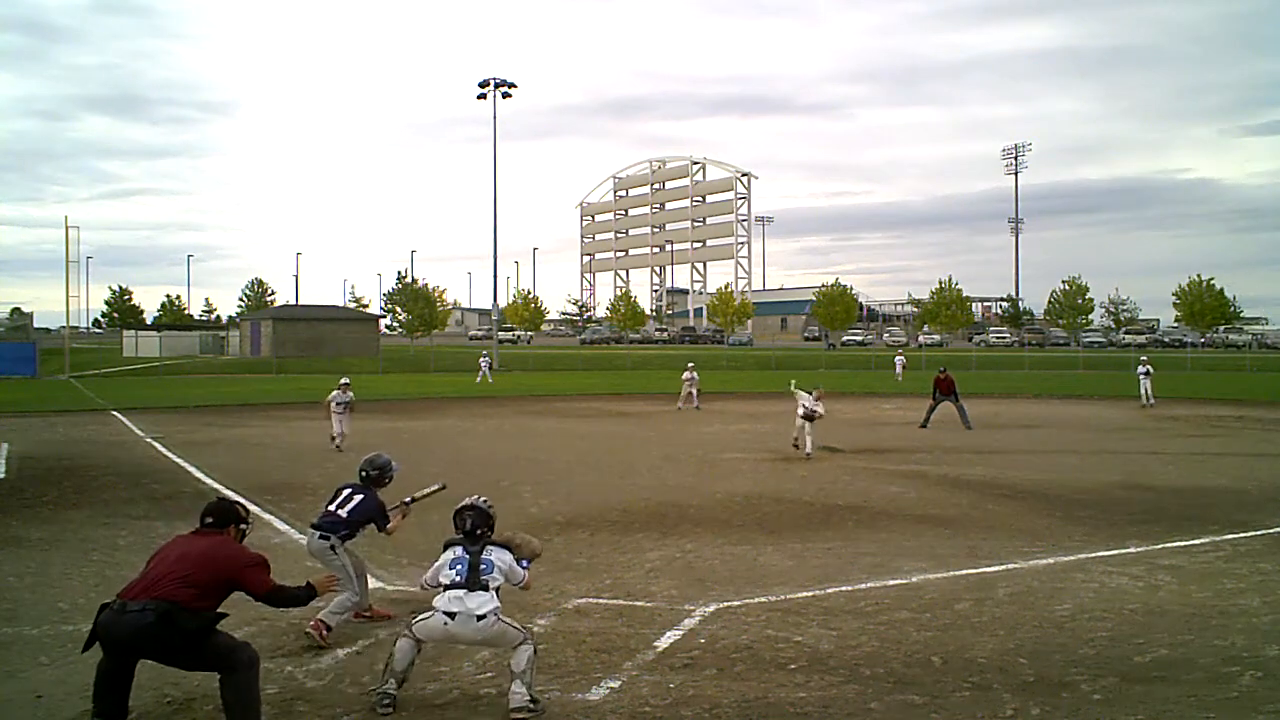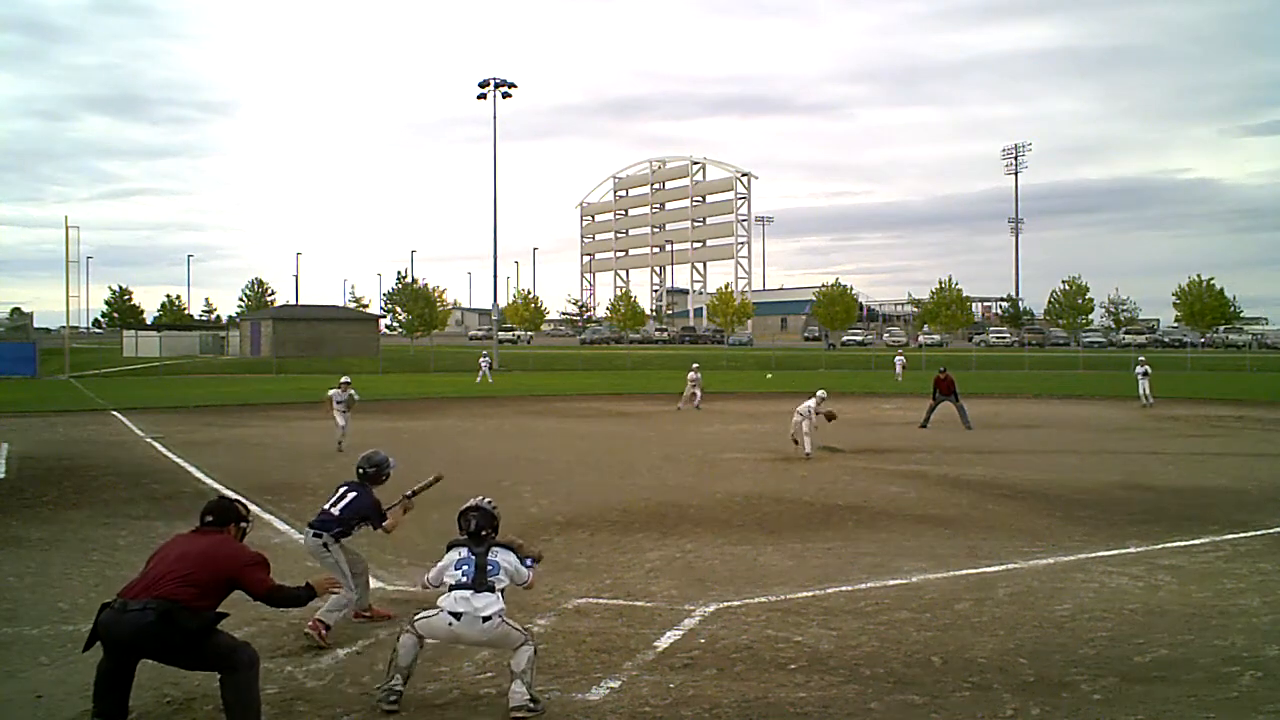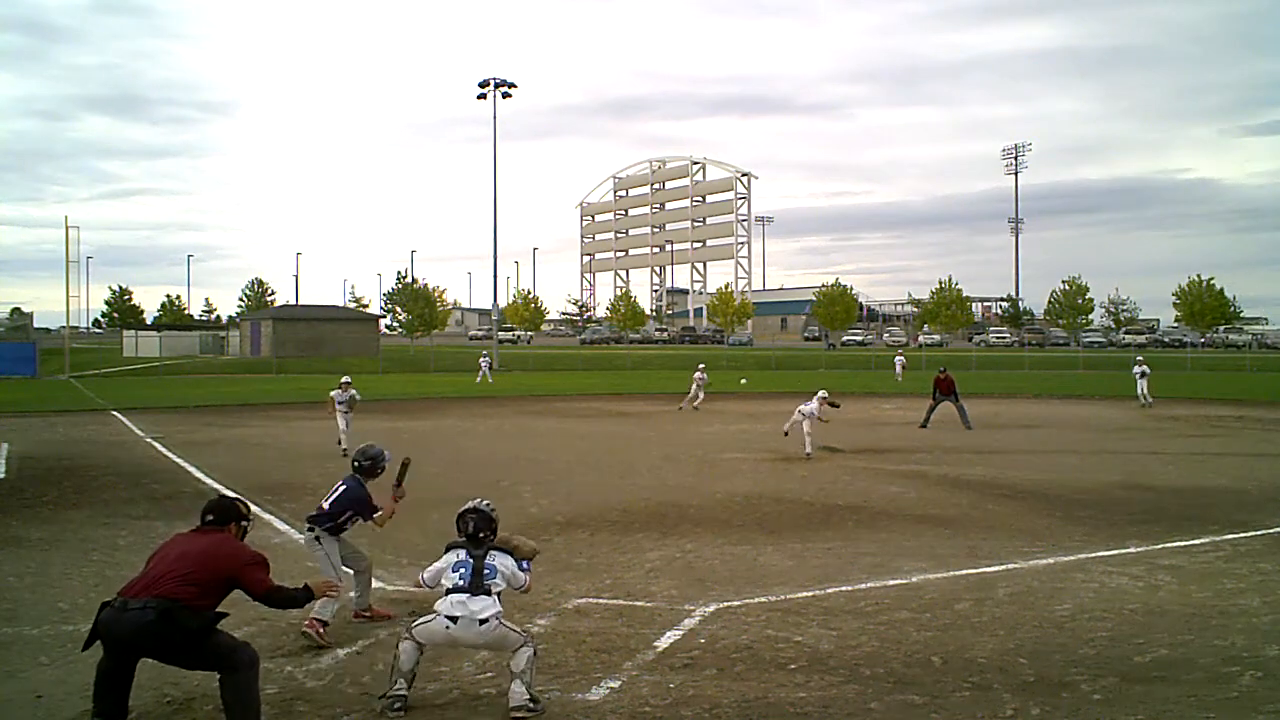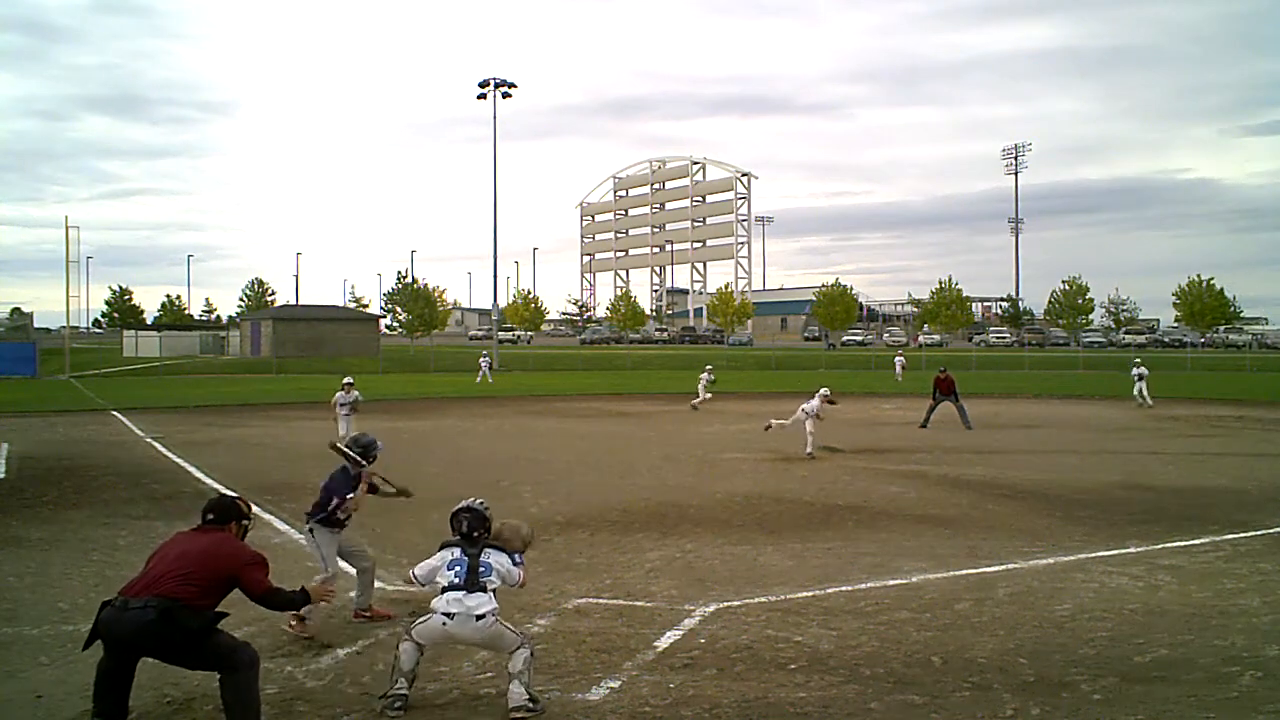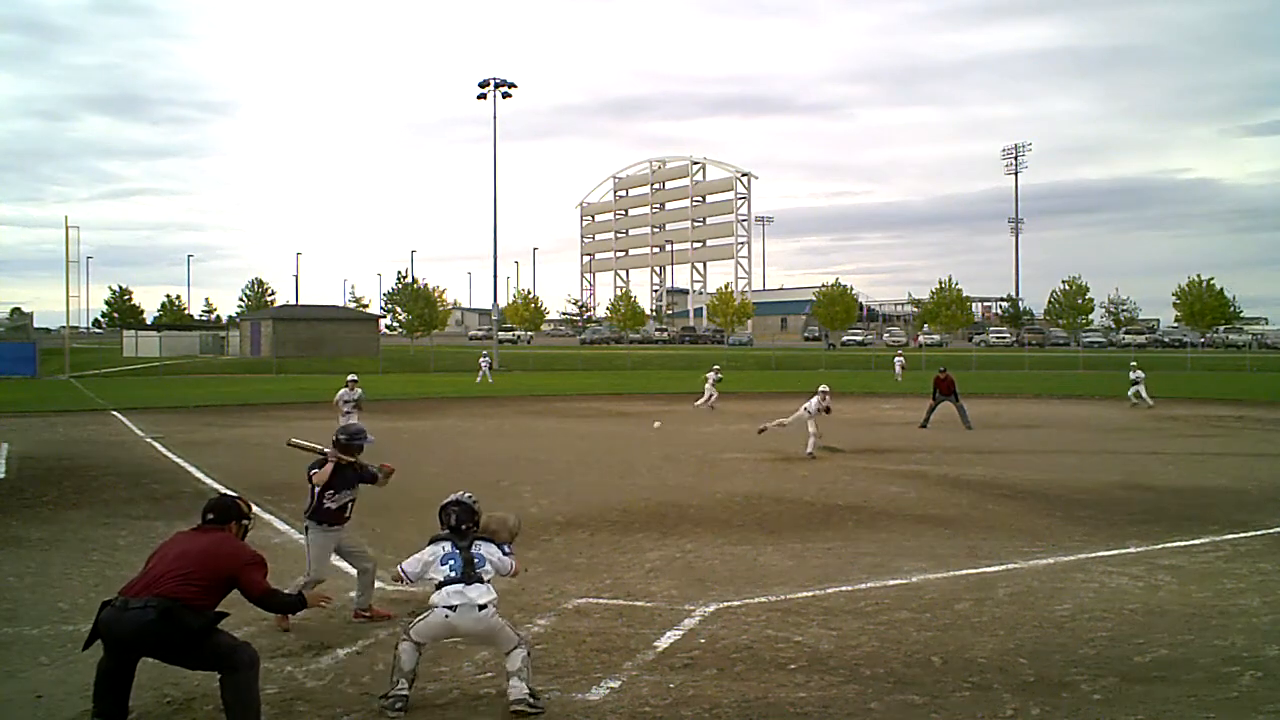
dt=0.1s
person 1, frame 1
left shoulder: (175, 543)
right shoulder: (235, 553)
right elbow: (271, 595)
right wrist: (311, 590)
left hip: (112, 621)
right hip: (154, 625)
left knee: (119, 653)
right knee: (242, 660)
person 1, frame 2
left shoulder: (175, 542)
right shoulder: (235, 552)
right elbow: (271, 594)
right wrist: (310, 591)
left hip: (113, 620)
right hip: (154, 625)
left knee: (119, 655)
right knee: (242, 660)
person 1, frame 3
left shoulder: (175, 541)
right shoulder: (236, 551)
right elbow: (269, 595)
right wrist: (309, 593)
left hip: (114, 619)
right hip: (155, 624)
left knee: (118, 654)
right knee: (241, 660)
person 1, frame 4
left shoulder: (176, 540)
right shoulder: (236, 551)
right elbow: (267, 596)
right wrist: (305, 596)
left hip: (114, 618)
right hip: (155, 623)
left knee: (119, 654)
right knee: (242, 660)
person 1, frame 5
left shoulder: (175, 540)
right shoulder: (237, 550)
right elbow: (263, 597)
right wrist: (302, 600)
left hip: (114, 618)
right hip: (156, 622)
left knee: (118, 654)
right knee: (241, 660)
person 2, frame 1
left shoulder: (450, 553)
right shoulder: (501, 554)
left elbow: (426, 584)
right elbow: (525, 583)
right wrist: (523, 561)
left hip: (446, 622)
right hip: (484, 624)
left knee: (410, 634)
right knee: (524, 641)
left ankle: (386, 695)
right ankle: (521, 700)
person 2, frame 2
left shoulder: (454, 554)
right shoulder: (506, 555)
left elbow: (427, 583)
right elbow: (529, 583)
right wrist: (528, 559)
left hip: (451, 622)
right hip: (488, 625)
left knee: (413, 630)
right knee: (525, 642)
left ankle: (392, 691)
right ankle: (521, 700)
person 2, frame 3
left shoulder: (451, 556)
right shoulder: (503, 559)
left elbow: (422, 582)
right elbow: (525, 586)
right wrist: (525, 562)
left hip: (448, 625)
right hip: (485, 627)
left knee: (411, 636)
right knee: (525, 644)
left ankle: (397, 697)
right ankle: (520, 700)
person 2, frame 4
left shoulder: (445, 554)
right shoulder: (498, 556)
left elbow: (412, 578)
right elbow: (520, 581)
left wrist: (438, 574)
right wrist: (517, 556)
left hip: (445, 622)
right hip: (482, 624)
left knee: (411, 638)
right knee: (521, 646)
left ankle: (397, 697)
right ankle: (520, 700)
person 2, frame 5
left shoulder: (434, 549)
right shoulder: (487, 547)
left elbow: (399, 574)
right elbow: (513, 570)
left wrist: (396, 577)
right wrist: (505, 547)
left hip: (445, 615)
right hip: (482, 616)
left knee: (410, 639)
right knee: (515, 647)
left ankle: (398, 697)
right ankle: (520, 696)
person 3, frame 1
left shoulder: (347, 488)
right shoulder: (375, 503)
right elbow: (389, 530)
right wrist: (400, 514)
left hip: (318, 538)
right hip: (329, 543)
left knee: (357, 567)
right knee: (350, 592)
left ankle: (363, 608)
right ankle: (319, 625)
person 3, frame 2
left shoulder: (346, 486)
right shoulder: (369, 501)
right elbow: (388, 527)
right wrist: (403, 509)
left hip: (318, 537)
right hip: (323, 541)
left knee: (359, 566)
right knee: (348, 590)
left ankle: (363, 608)
right ankle: (318, 625)
person 3, frame 3
left shoulder: (351, 482)
right shoulder: (358, 491)
right elbow: (379, 521)
right wrist: (393, 500)
left hip: (332, 536)
right hip: (321, 536)
left knee: (363, 563)
right knee: (337, 580)
left ankle: (363, 608)
right ankle: (314, 624)
person 3, frame 4
left shoulder: (357, 475)
right shoulder: (343, 478)
left elbow: (374, 492)
right elbow: (350, 506)
right wrist: (364, 484)
left hip: (336, 531)
right hip: (320, 530)
left knee: (367, 563)
right knee: (329, 573)
left ankle: (363, 608)
right ankle: (299, 617)
person 3, frame 5
left shoulder: (356, 467)
right shoulder: (324, 464)
left elbow: (379, 482)
right elbow: (318, 482)
left wrist: (385, 474)
right wrist: (332, 461)
left hip: (339, 530)
right hip: (318, 529)
left knee: (368, 564)
right knee: (316, 575)
left ankle: (363, 609)
right ankle: (284, 610)
